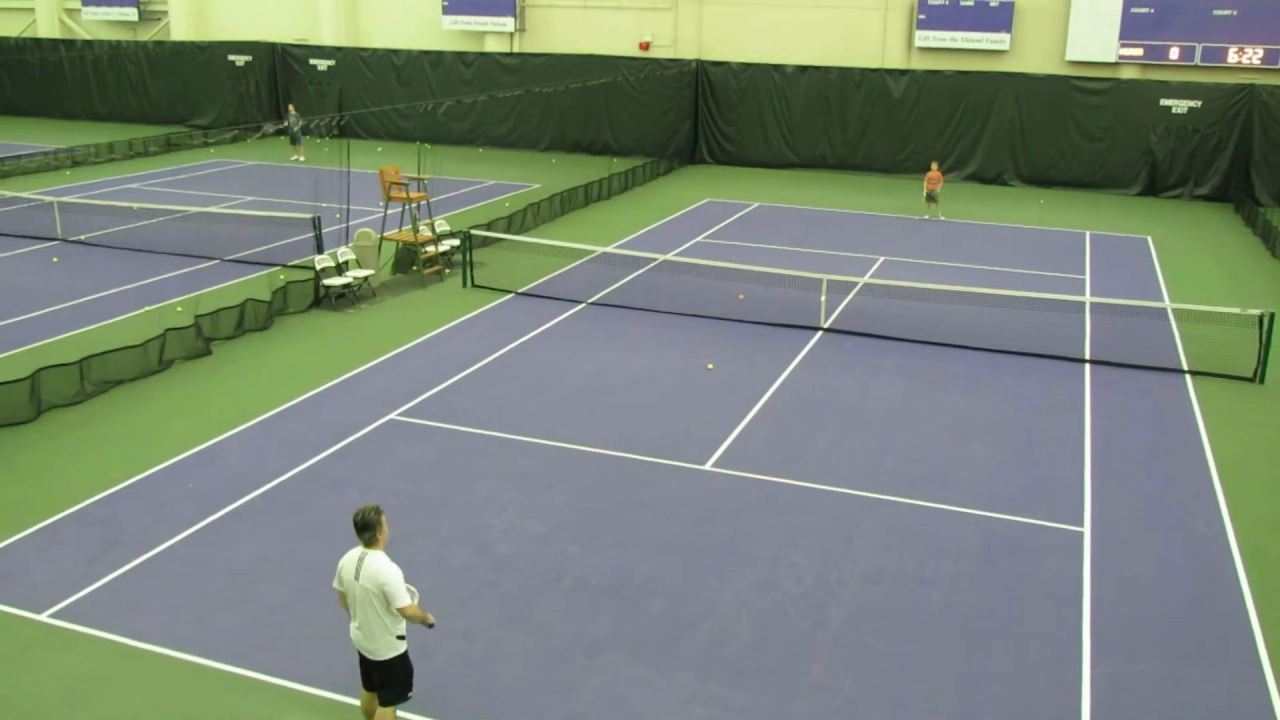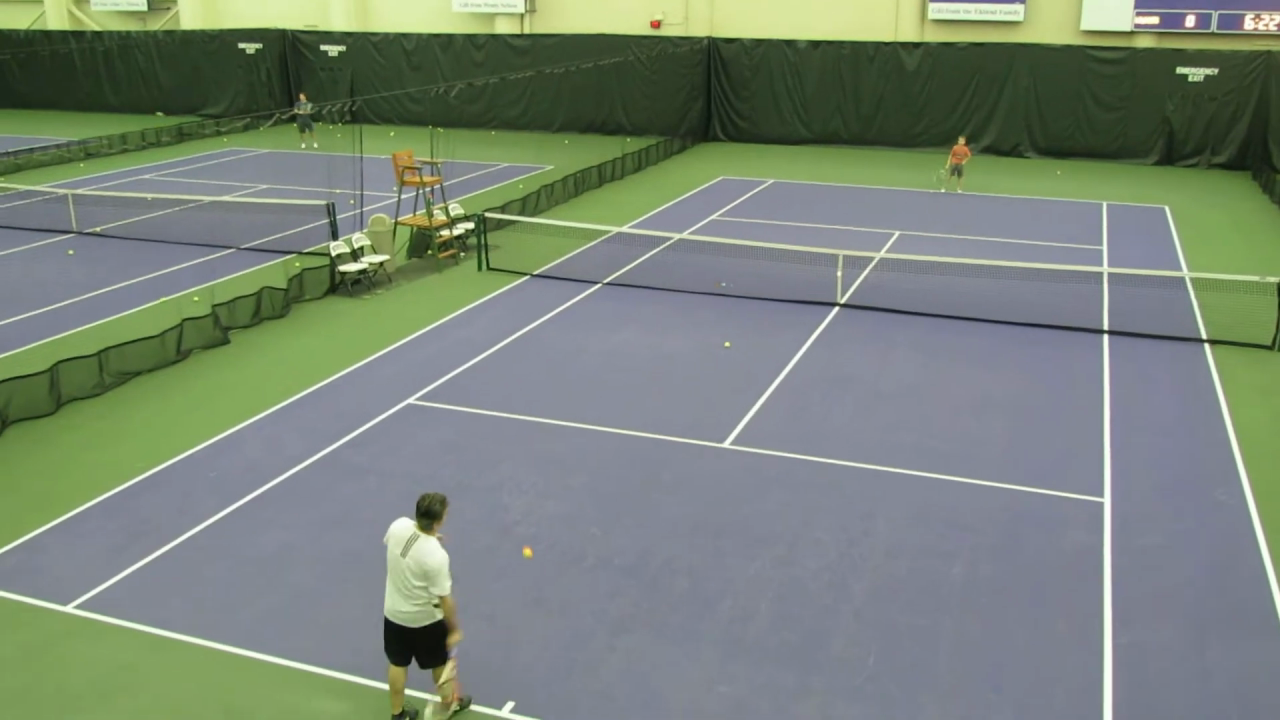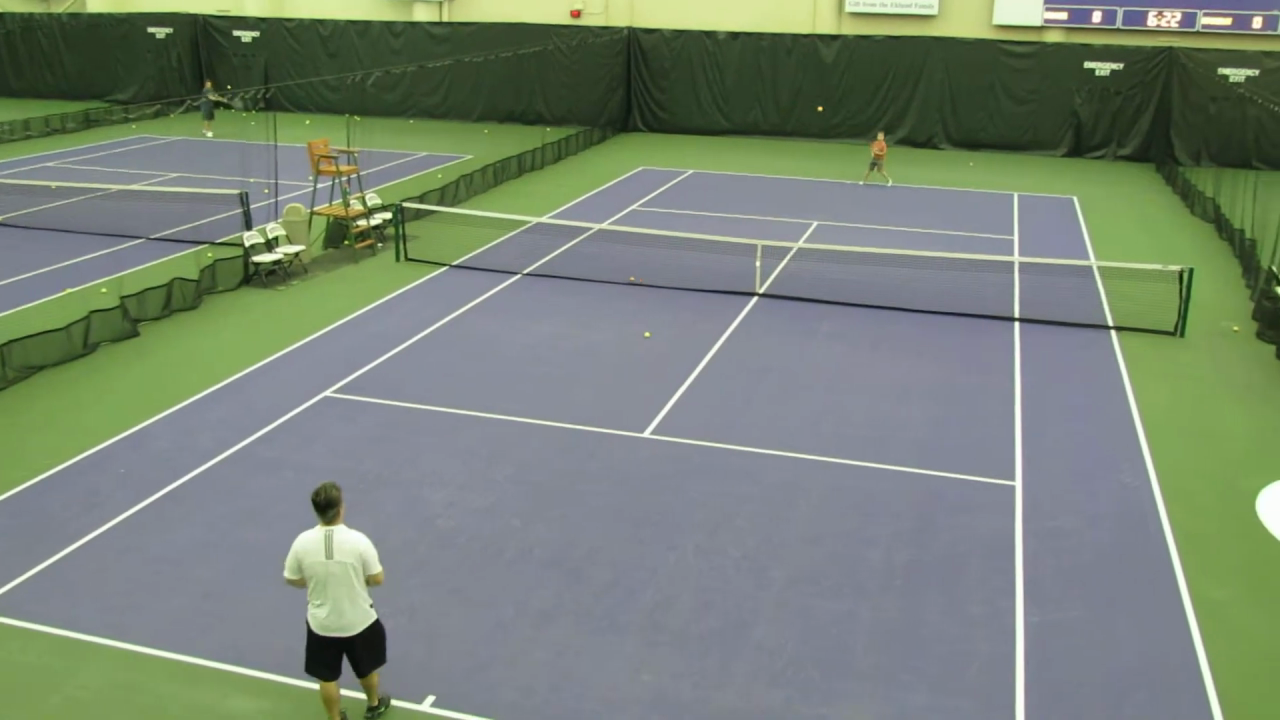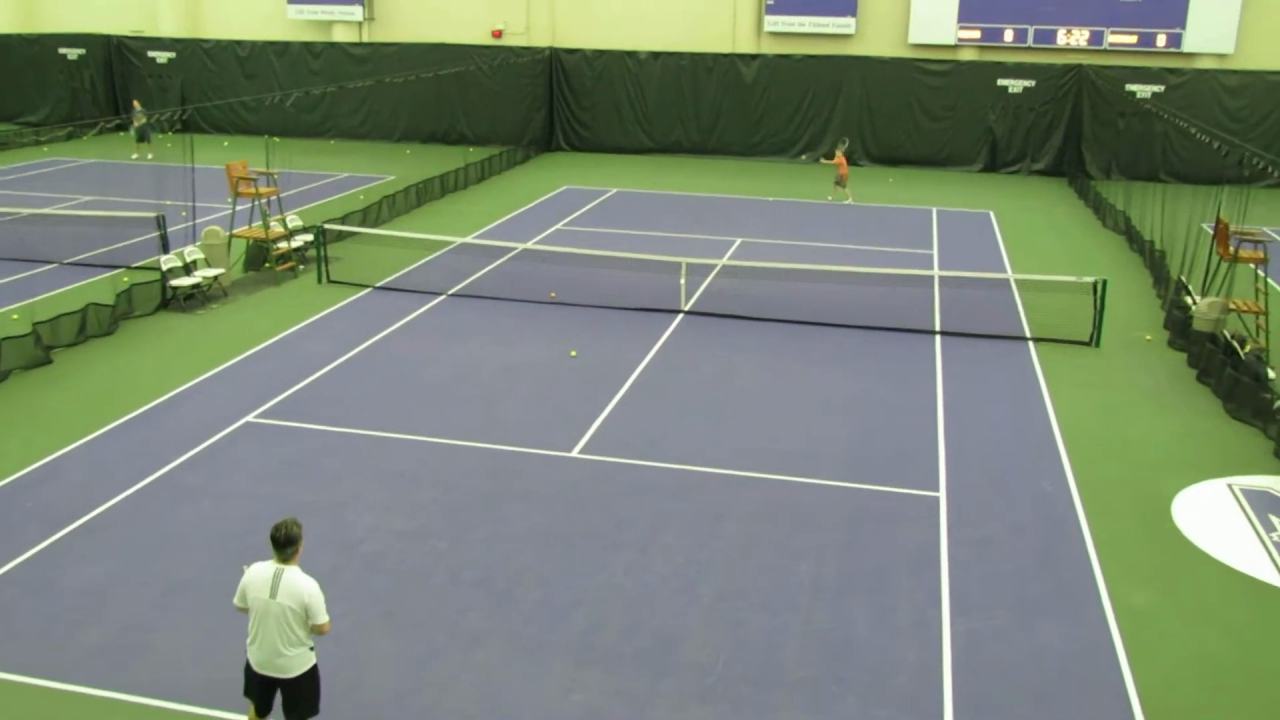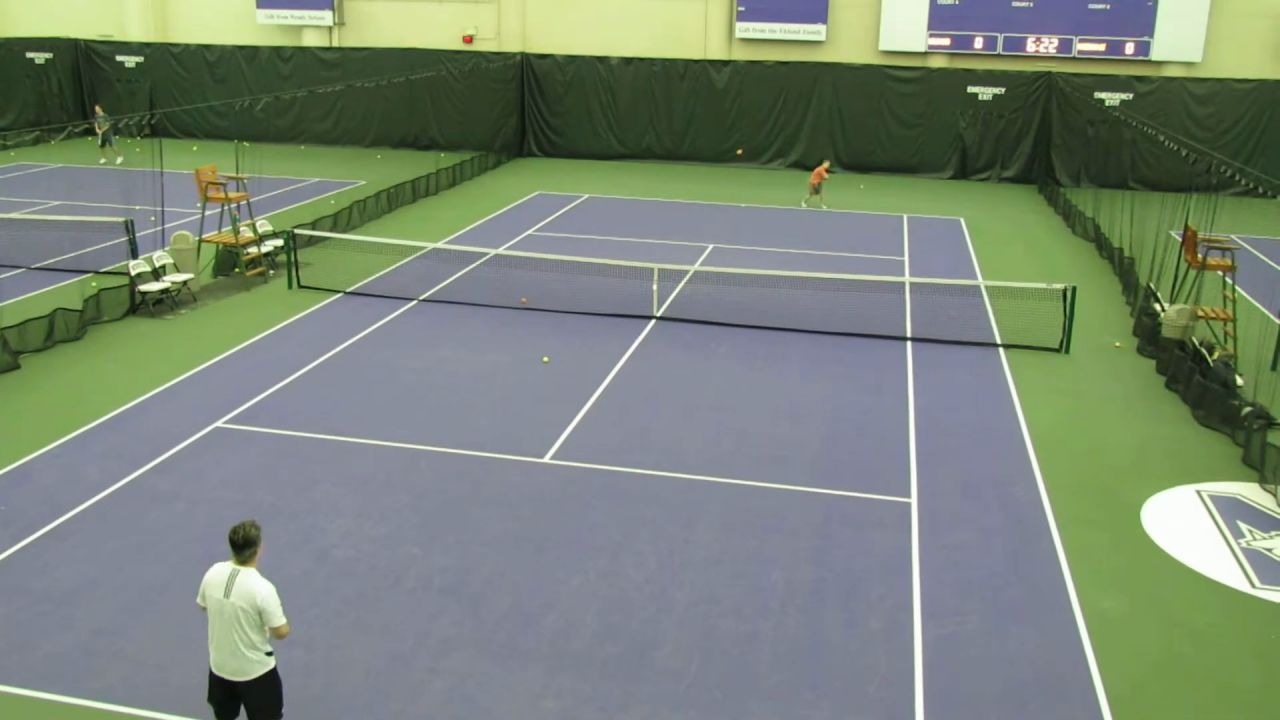
dt=1s
person 1, frame 1
left shoulder: (347, 559)
right shoulder: (387, 570)
left elbow: (343, 599)
right elbow: (408, 612)
right wrist: (426, 618)
left hip: (362, 640)
right hip: (388, 649)
left knee: (369, 690)
right knee: (387, 703)
person 1, frame 2
left shoulder: (398, 526)
right shoulder: (435, 556)
right elbow: (444, 599)
right wrist: (454, 630)
left hip: (393, 612)
right hip: (424, 618)
left knee: (397, 663)
right knee: (441, 660)
person 1, frame 3
left shoulder: (302, 541)
right shoulder: (358, 540)
left elbow: (292, 580)
right elbow: (377, 579)
left hip: (321, 625)
right hip: (359, 622)
left knee: (328, 677)
right knee: (367, 669)
person 1, frame 4
left shoulder: (253, 572)
right shoulder: (307, 585)
left elbow: (241, 606)
right elbow: (322, 628)
left hip: (258, 660)
right hip: (295, 666)
person 1, frame 5
left shoulder: (213, 573)
right shoulder: (262, 588)
left elbow: (204, 605)
right elbow: (281, 632)
left hip: (219, 664)
right hip: (255, 670)
